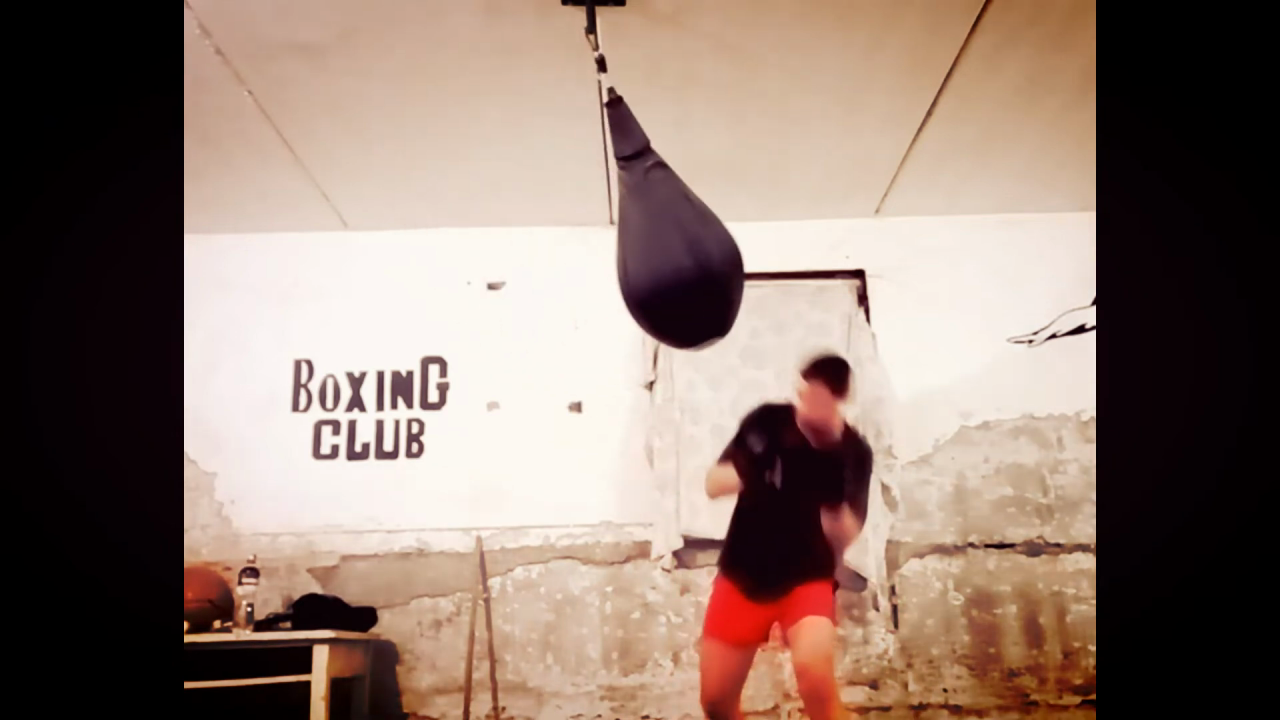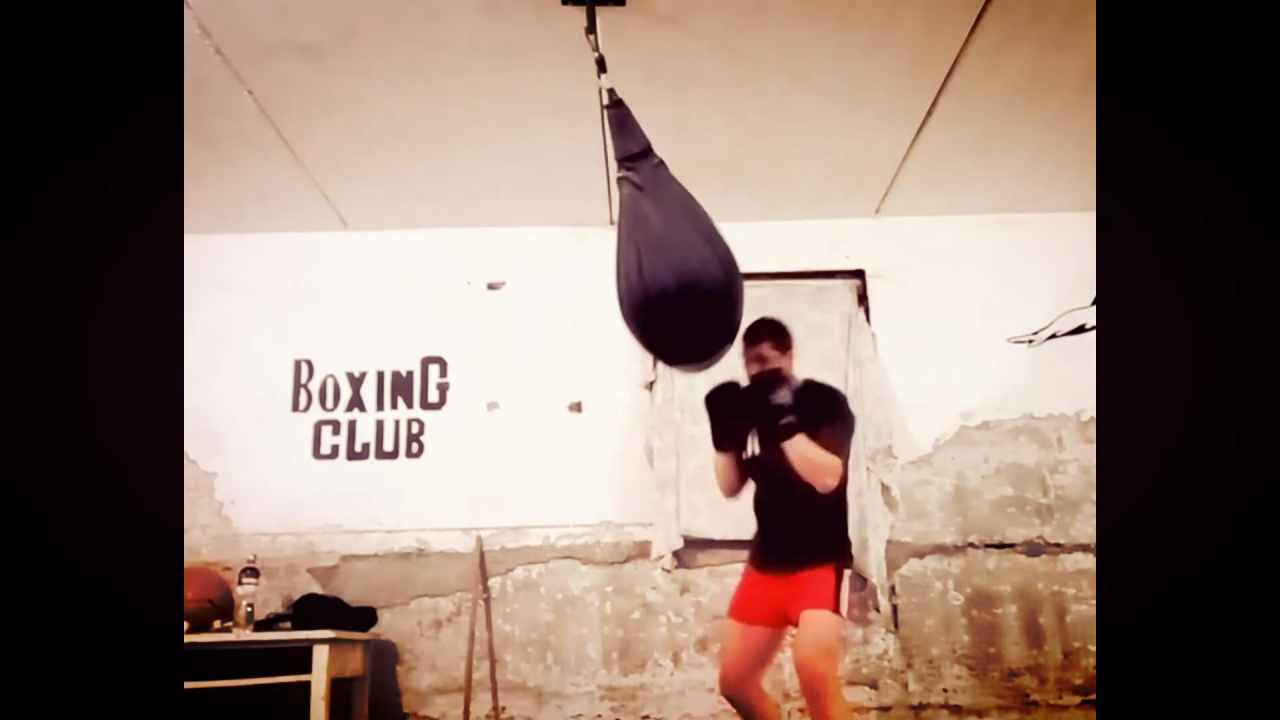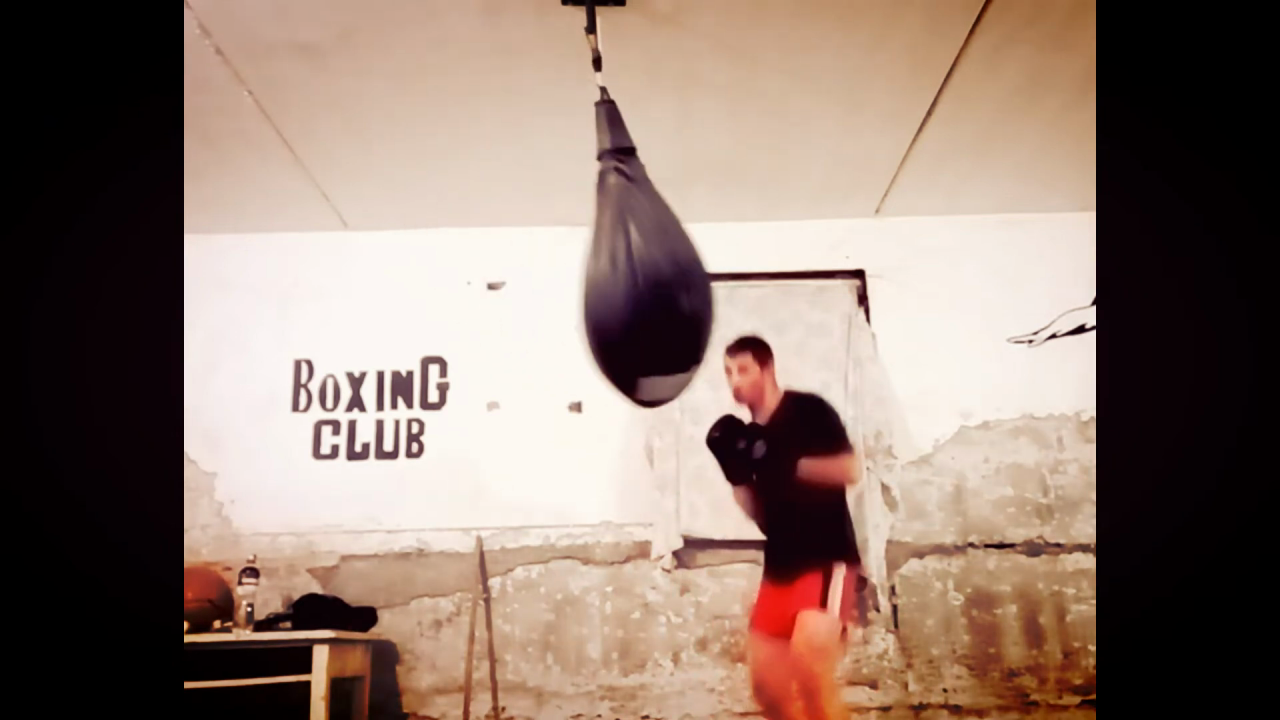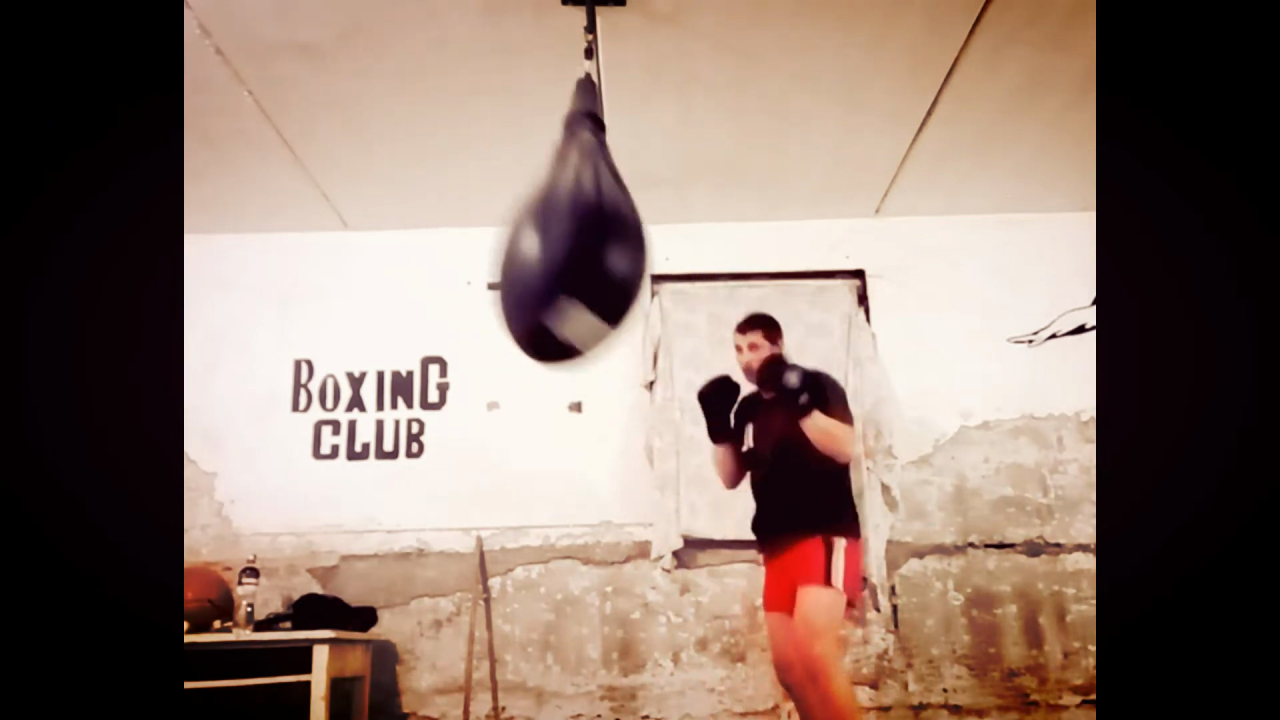
dt=0.2s
person 1, frame 1
left shoulder: (854, 455)
right shoulder: (767, 421)
left elbow: (844, 538)
right elbow: (713, 485)
left wrist: (831, 497)
right wrist: (747, 467)
left hip: (806, 580)
right hip: (741, 578)
left knee: (814, 674)
person 1, frame 2
left shoulder: (827, 402)
right shoulder: (748, 407)
left elbow: (826, 477)
right elbow: (729, 487)
left wrist: (786, 422)
right wrist: (723, 432)
left hip: (821, 562)
right hip: (767, 563)
left knee: (814, 669)
right knee: (734, 681)
person 1, frame 3
left shoulder: (810, 411)
right shoulder: (749, 435)
left elbow: (849, 471)
right elbow: (755, 512)
left wrist: (786, 462)
right wrist: (733, 468)
left hip: (826, 564)
right hip: (780, 572)
left knee: (810, 670)
right knee: (768, 687)
person 1, frame 4
left shoulder: (816, 385)
right shoulder: (748, 407)
left elbow: (844, 448)
right elbow: (730, 477)
left wrist: (799, 402)
right wrist: (718, 425)
left hip: (826, 536)
right hip: (780, 545)
left knee: (814, 651)
right knee: (788, 668)
